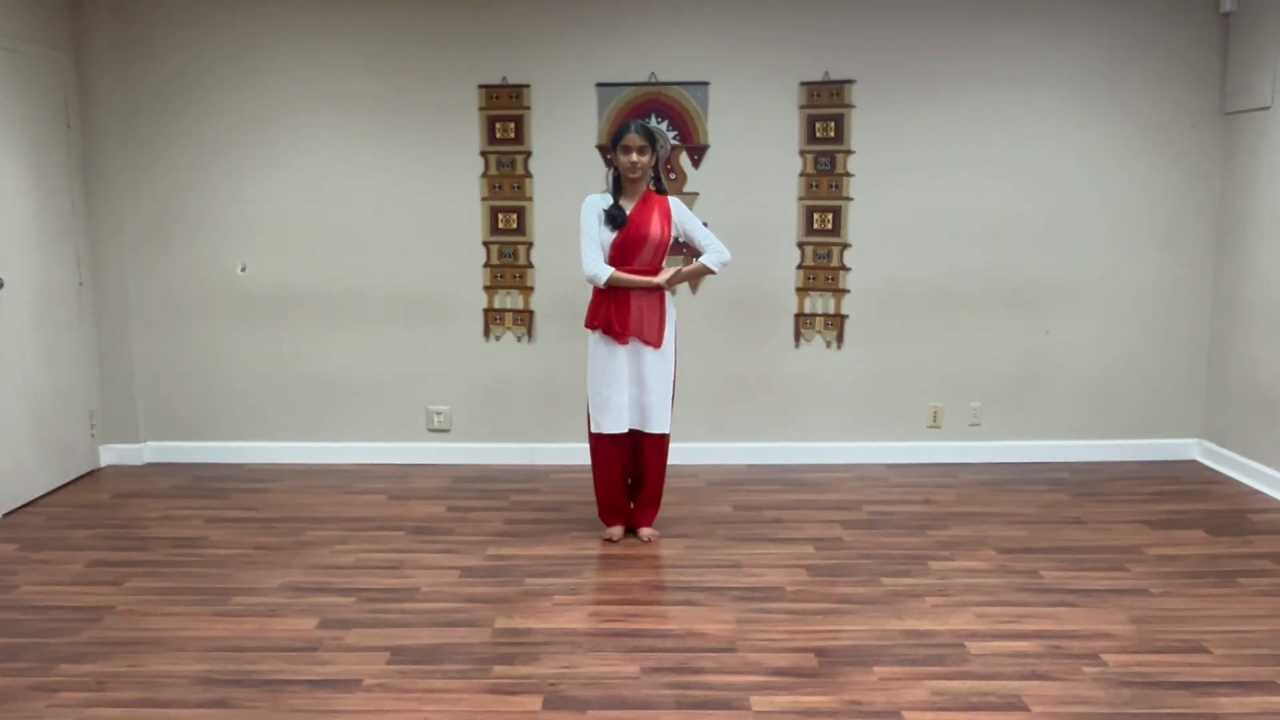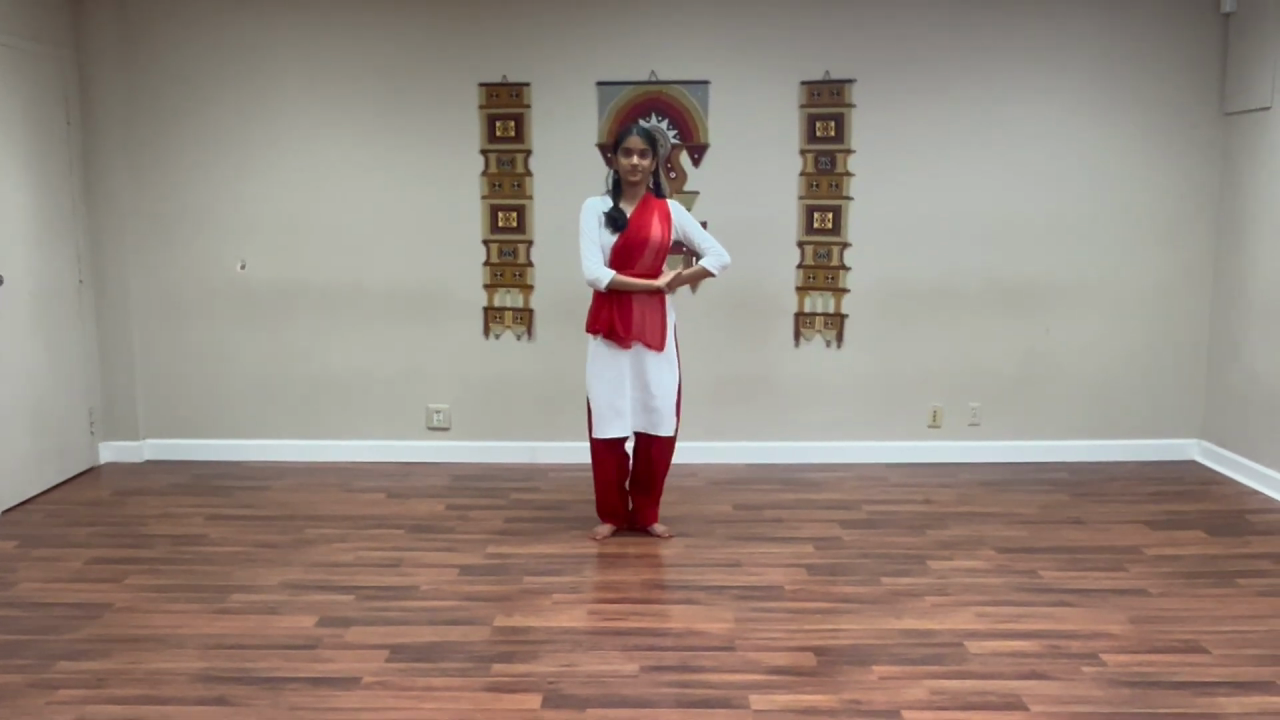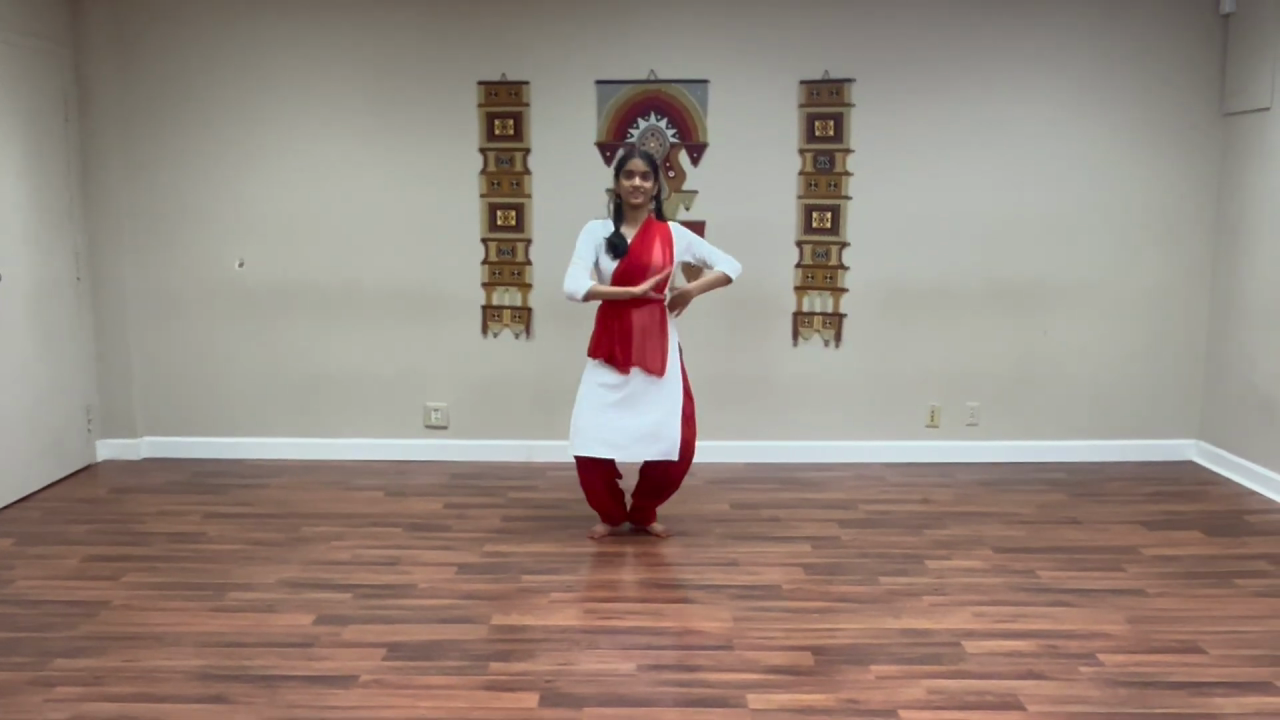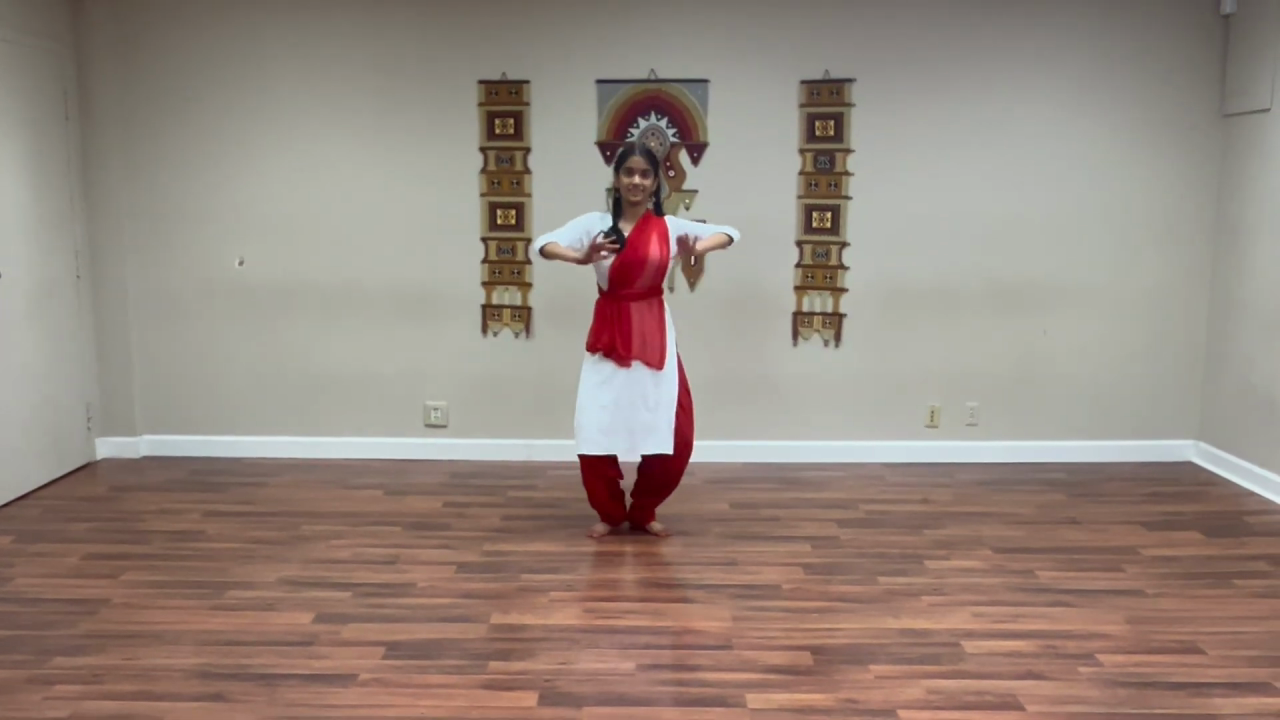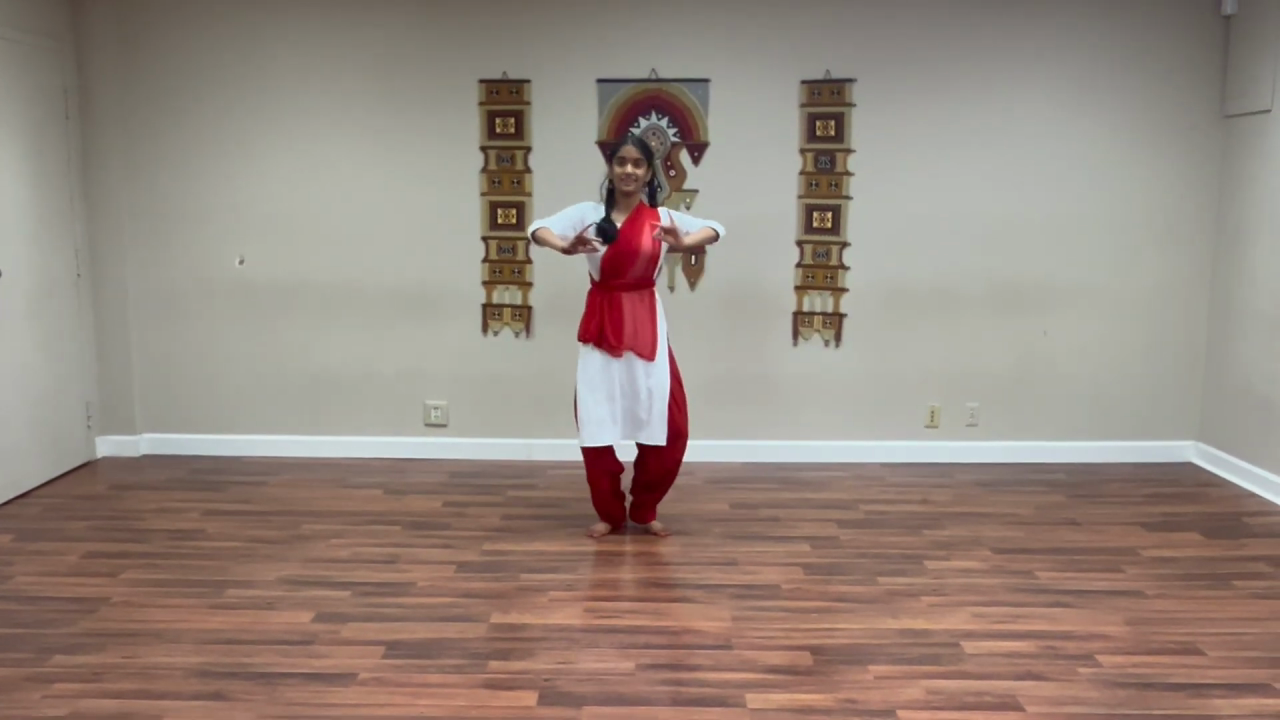
dt=0.3s
person 1, frame 1
left shoulder: (670, 207)
right shoulder: (595, 205)
left elbow: (719, 254)
right elbow: (593, 269)
left wrist: (673, 279)
right wrist: (651, 280)
left hip: (654, 321)
right hip: (609, 322)
left knee: (652, 420)
right knee: (608, 420)
left ankle: (644, 516)
right ankle: (614, 516)
person 1, frame 2
left shoulder: (670, 210)
right shoulder: (595, 208)
left elbow: (719, 257)
right elbow: (593, 273)
left wrist: (673, 284)
right wrist: (653, 283)
left hip: (655, 325)
right hip: (609, 326)
left knee: (660, 424)
right knee: (606, 425)
left ankle: (644, 513)
right ankle: (612, 514)
person 1, frame 3
left shoulder: (673, 233)
right shoulder: (596, 231)
left elbow: (731, 267)
right elbow: (573, 286)
left wrist: (690, 291)
right wrist: (633, 292)
left hip: (658, 347)
right hip: (610, 348)
left knee: (677, 446)
right knee: (589, 443)
left ankle: (644, 512)
right ankle: (611, 513)
person 1, frame 4
left shoulder: (669, 226)
right shoulder: (595, 224)
left elbow: (730, 232)
right elbow: (543, 244)
left wrist: (698, 248)
right wrist: (579, 257)
left hip: (655, 336)
right hip: (608, 338)
left knee: (674, 438)
right knee: (594, 436)
left ankle: (643, 511)
right ankle: (611, 513)
person 1, frame 5
left shoulder: (661, 218)
right shoulder: (588, 213)
left elbow: (715, 228)
right elbow: (538, 229)
left wrist: (684, 244)
right wrist: (565, 247)
left hip: (646, 326)
right hip: (601, 328)
left knee: (668, 428)
right knee: (597, 427)
left ankle: (644, 509)
right ankle: (610, 512)
